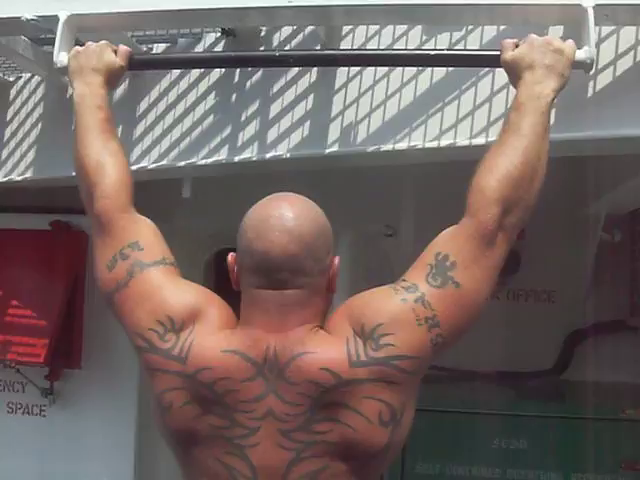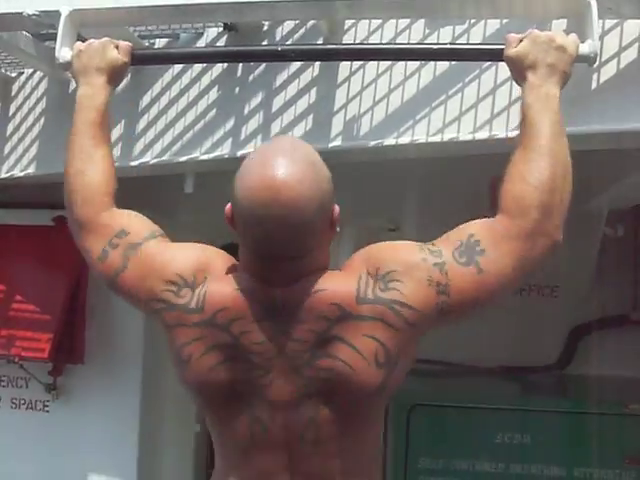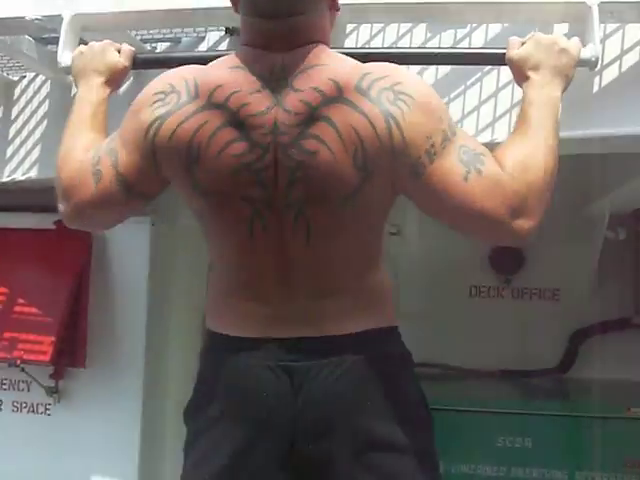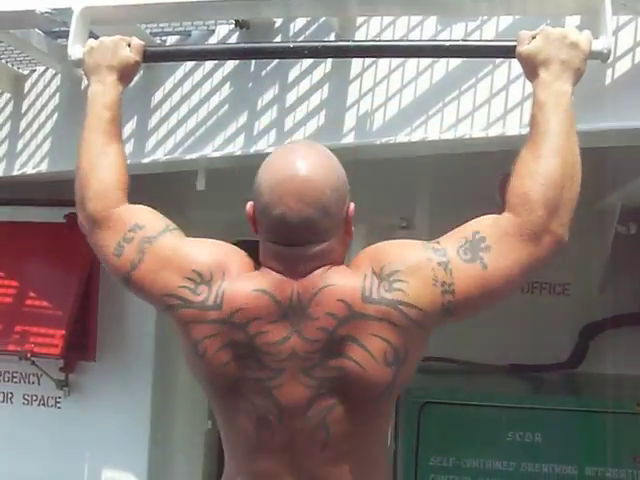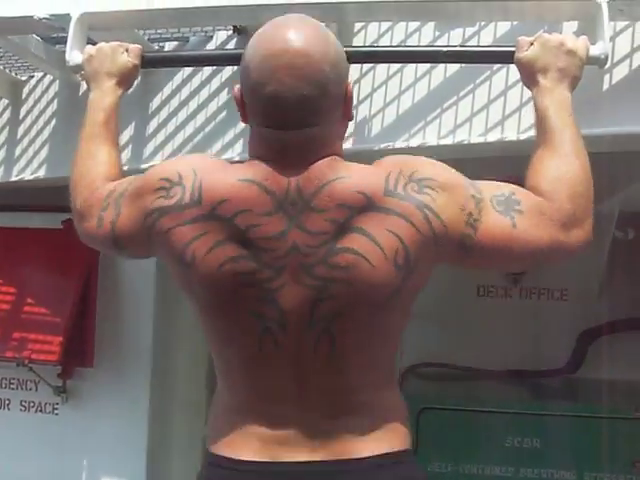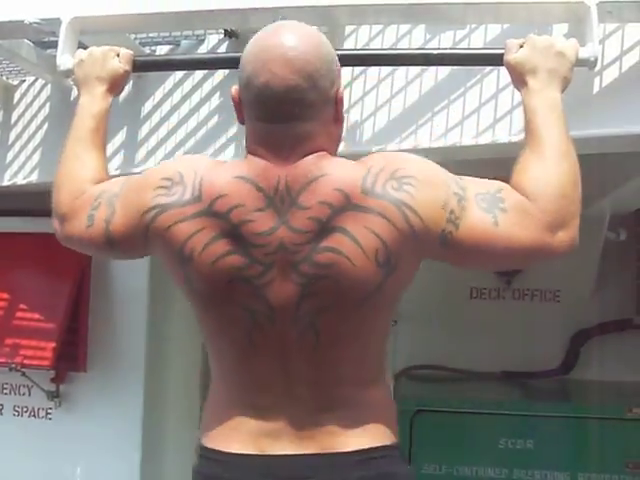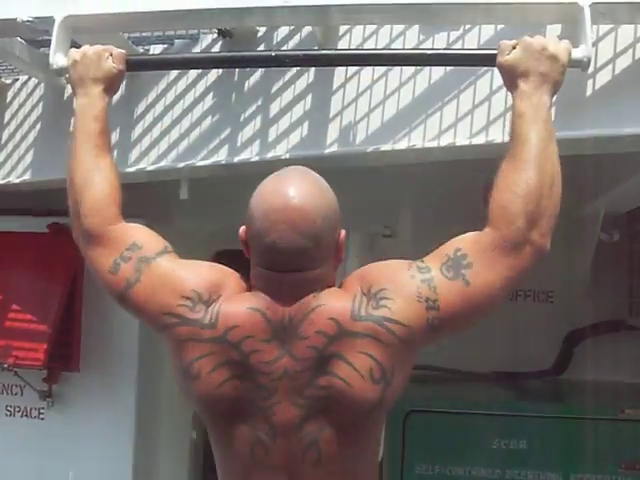
dt=0.5s
person 1, frame 1
left shoulder: (182, 344)
right shoulder: (377, 352)
left elbow: (109, 207)
right elbow: (494, 215)
left wrist: (90, 86)
right wrist: (537, 87)
person 1, frame 2
left shoulder: (194, 299)
right shoulder: (382, 300)
left elbow: (89, 216)
right elbow: (537, 224)
left wrist: (93, 84)
right wrist: (541, 84)
person 1, frame 3
left shoulder: (175, 102)
right shoulder: (388, 99)
left elbow: (77, 197)
right elbow: (517, 209)
left wrist: (93, 83)
right wrist: (544, 82)
left hip: (237, 377)
right hip: (357, 376)
person 1, frame 4
left shoulder: (211, 292)
right shoulder: (394, 293)
left elbow: (100, 212)
right elbow: (540, 223)
left wrist: (105, 81)
right wrist: (553, 81)
person 1, frame 5
left shoulder: (184, 190)
right shoulder: (410, 195)
left elbow: (91, 215)
right elbow: (567, 224)
left wrist: (104, 89)
right wrist: (552, 87)
person 1, frame 6
left shoulder: (182, 193)
right shoulder: (394, 191)
left elbow: (70, 215)
right elbow: (552, 225)
left wrist: (95, 92)
right wrist: (542, 86)
person 1, frame 7
left shoulder: (200, 311)
right shoulder: (383, 311)
left elbow: (96, 228)
right elbow: (522, 232)
left wrist: (91, 96)
right wrist: (532, 92)
